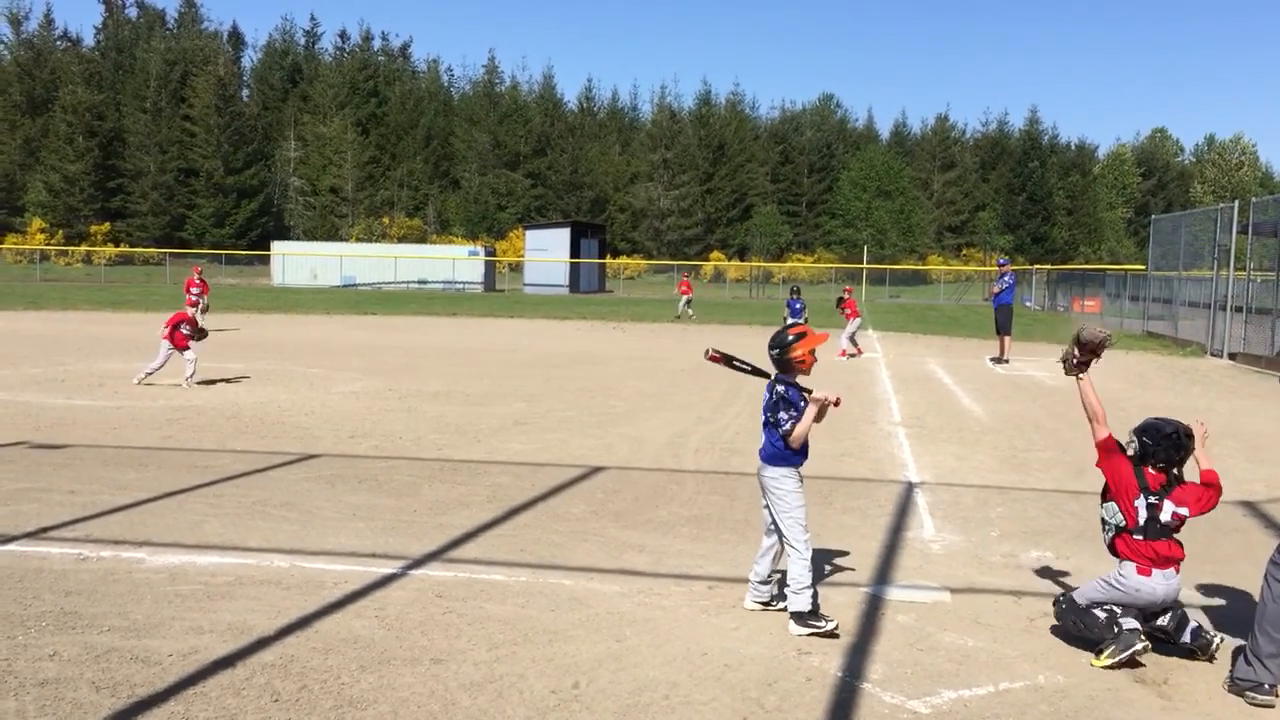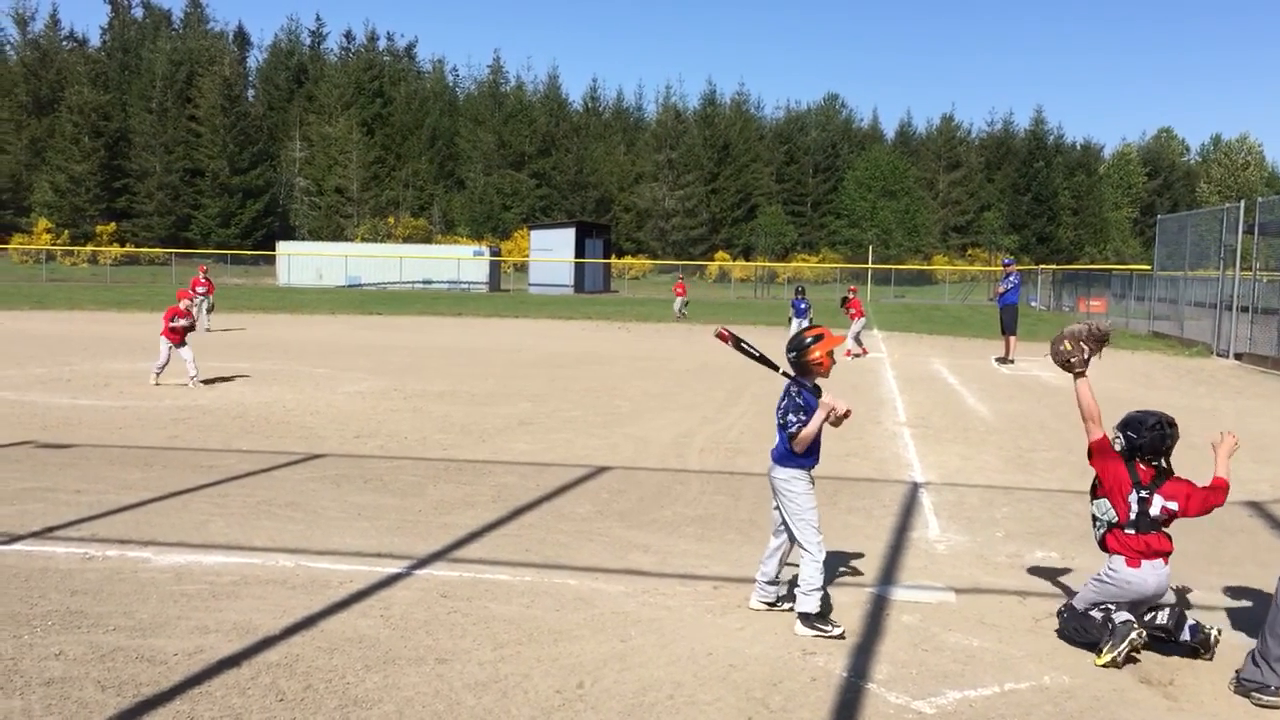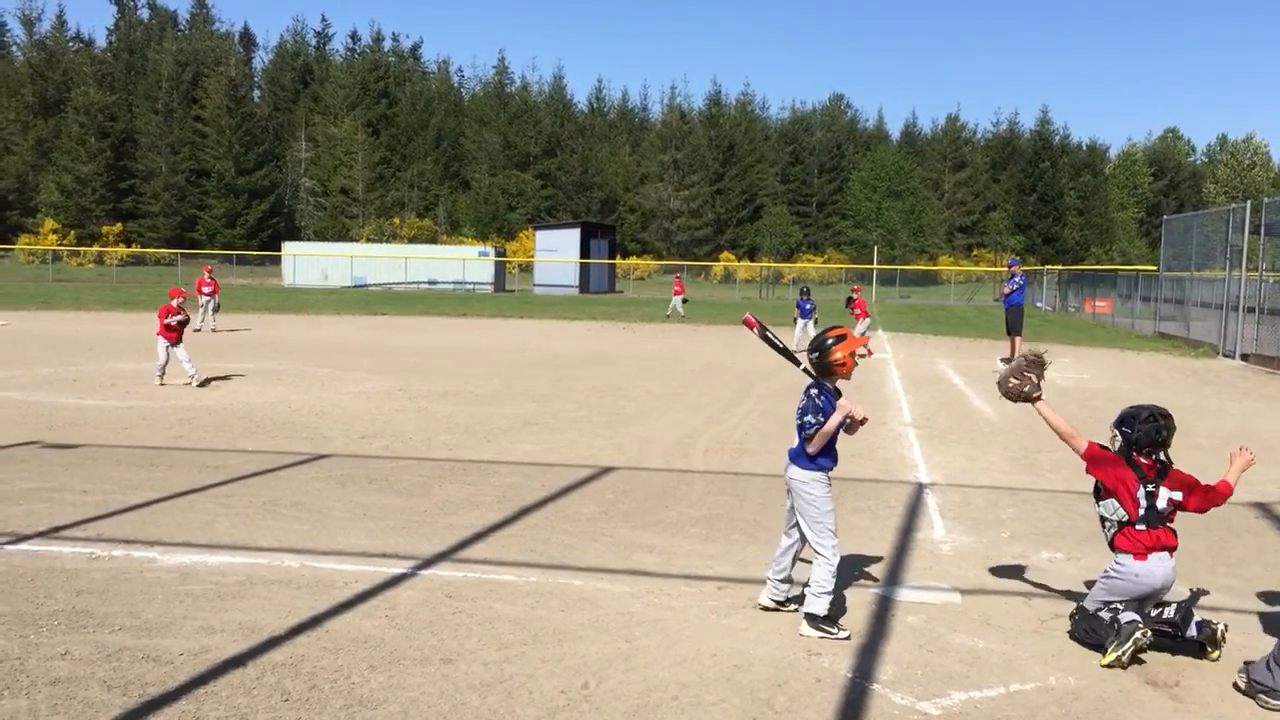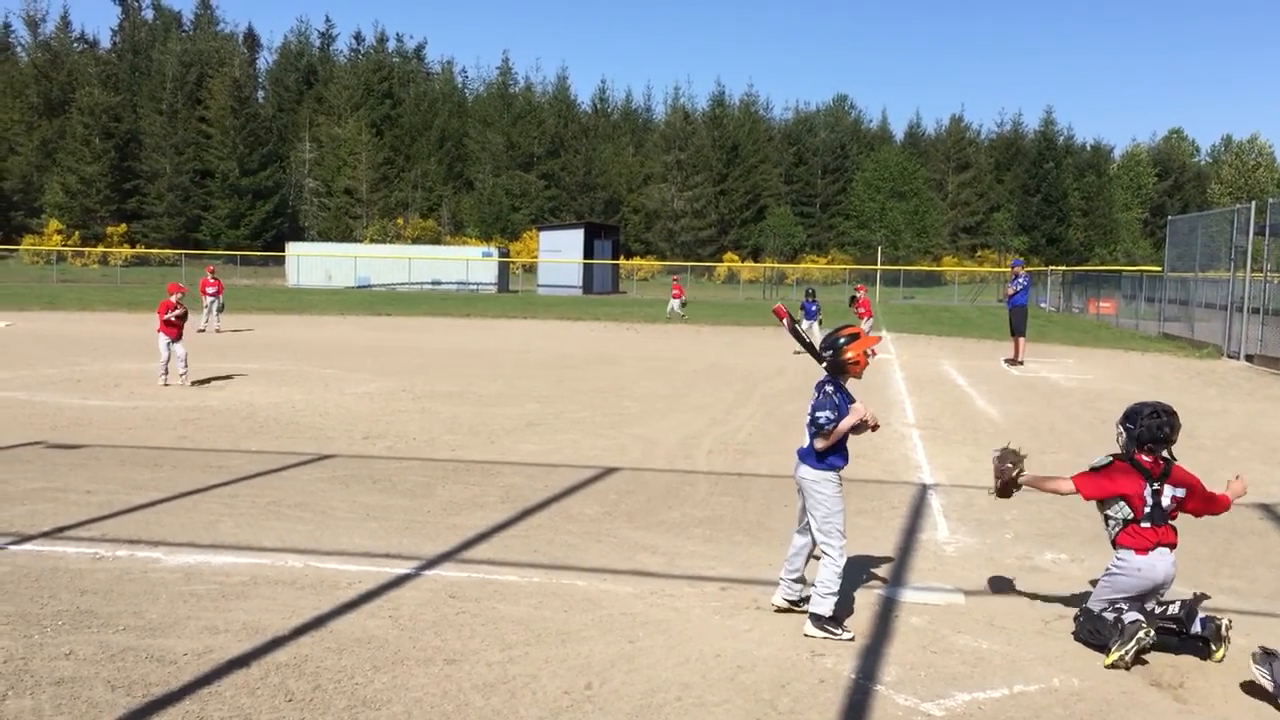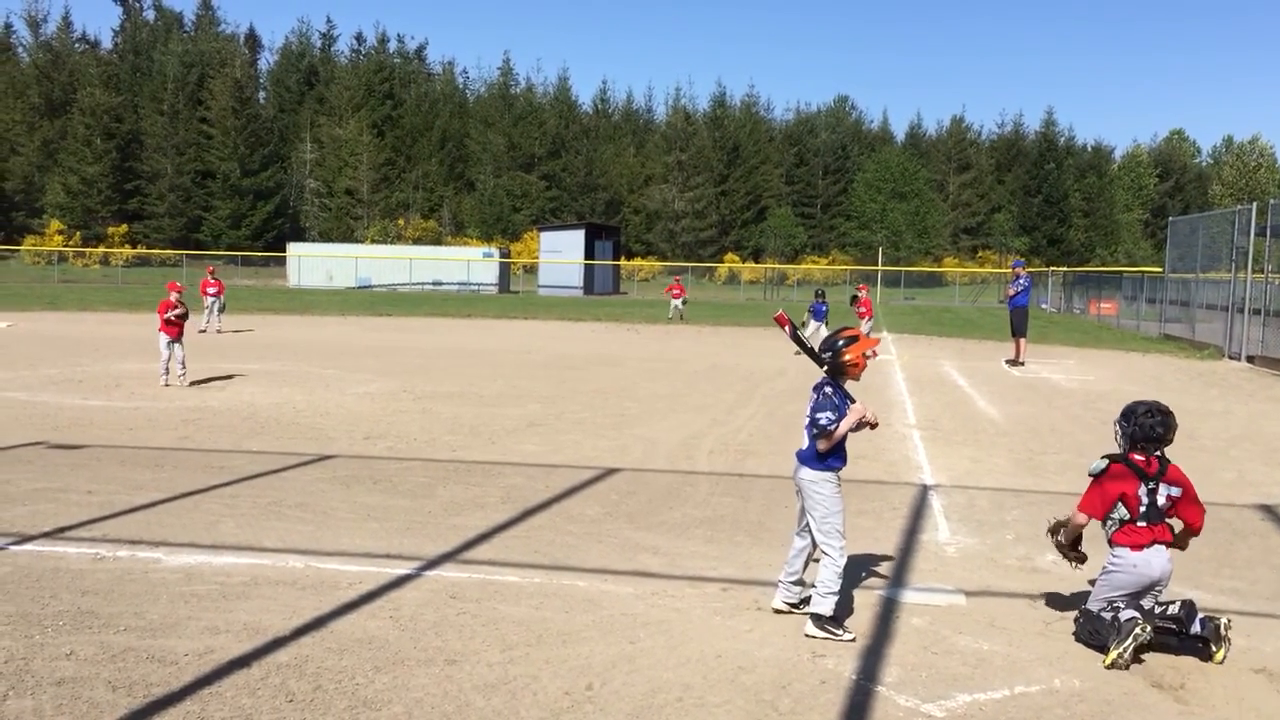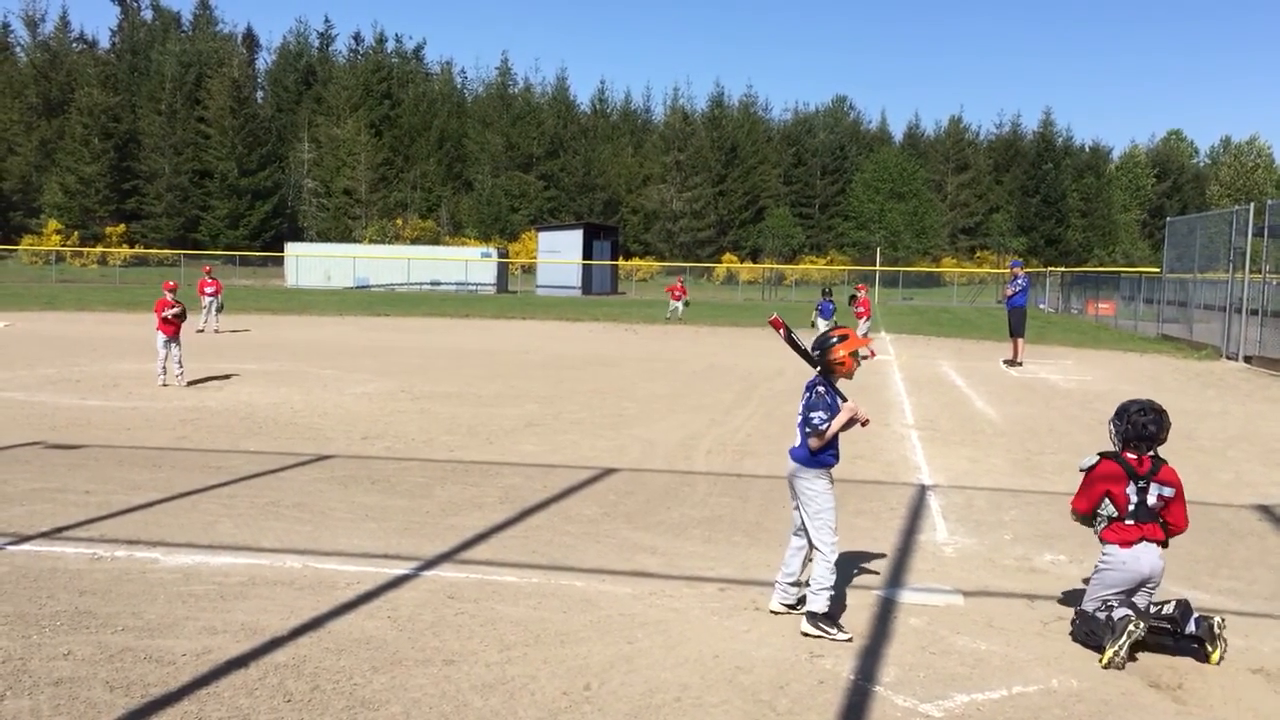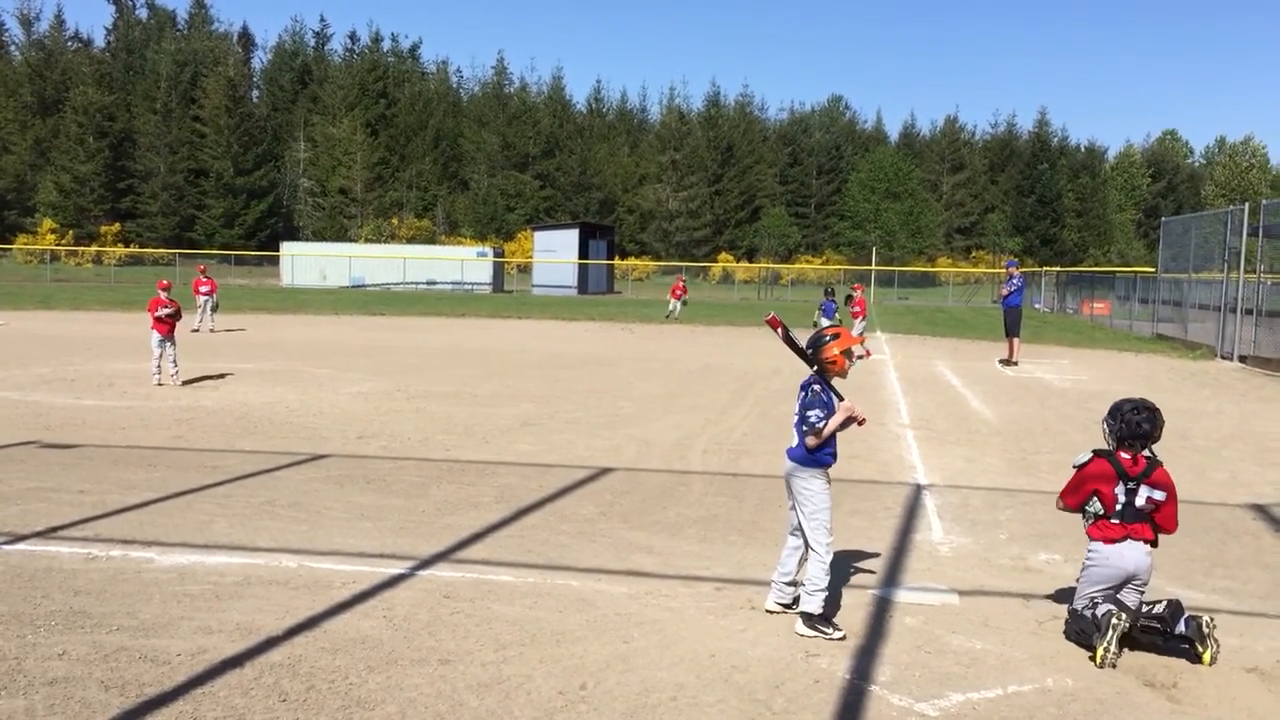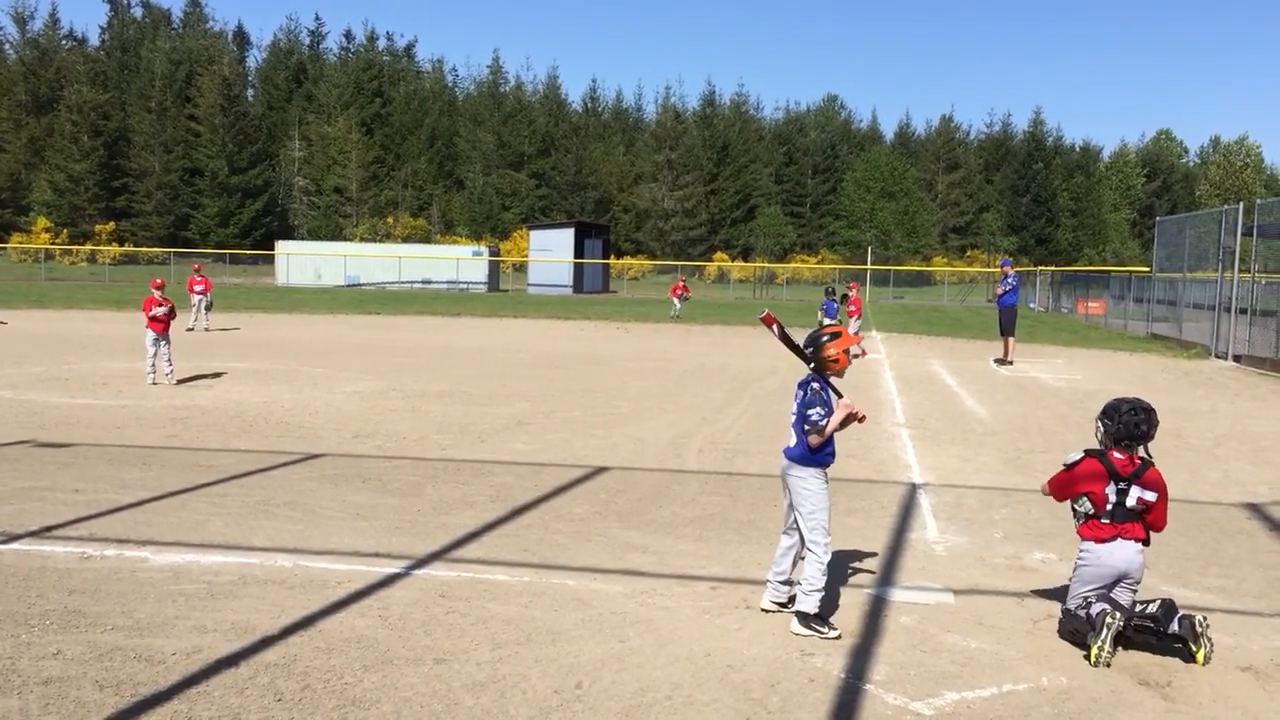
dt=0.2s
person 1, frame 1
left shoulder: (787, 387)
right shoulder: (781, 392)
left elbow: (813, 419)
right elbow: (795, 440)
left wrist: (823, 404)
right wrist: (813, 406)
left hip: (774, 471)
right hip: (782, 474)
left knee: (774, 535)
right knee: (799, 543)
left ankle: (759, 594)
right ankle: (802, 613)
person 1, frame 2
left shoulder: (810, 390)
right shoulder: (795, 395)
left elbow: (833, 423)
right elbow: (799, 444)
left wrist: (837, 412)
right wrist: (822, 411)
left hip: (786, 472)
right hip: (793, 476)
left knee: (783, 535)
right knee: (812, 545)
left ankle: (765, 593)
right ankle: (809, 615)
person 1, frame 3
left shoulder: (830, 392)
right shoulder: (815, 397)
left elbow: (848, 430)
right elbow: (812, 446)
left wrist: (855, 419)
right wrist: (838, 414)
left hip: (801, 473)
right hip: (810, 478)
left knee: (794, 535)
right knee: (826, 548)
left ankle: (775, 593)
right ankle: (815, 617)
person 1, frame 4
left shoulder: (836, 388)
right shoulder: (830, 393)
left elbow: (849, 430)
right elbow: (821, 442)
left wrist: (864, 422)
right wrist: (852, 417)
left hip: (810, 471)
right hip: (821, 476)
left knee: (805, 534)
right knee: (834, 547)
left ankle: (788, 592)
right ankle: (820, 617)
person 1, frame 5
left shoulder: (832, 389)
right shoulder: (829, 394)
left elbow: (840, 429)
right elbow: (824, 443)
left wrist: (862, 420)
right wrist: (852, 417)
left hip: (808, 472)
right hip: (820, 477)
left knee: (805, 536)
right knee: (834, 548)
left ankle: (788, 595)
right ankle: (821, 617)
person 1, frame 6
left shoulder: (821, 387)
right shoulder: (821, 393)
right elbow: (816, 441)
left wrist: (852, 419)
right wrist: (844, 415)
left hip: (803, 470)
right hip: (812, 474)
left knee: (802, 536)
right knee: (825, 544)
left ankle: (785, 596)
right ankle: (816, 614)
person 1, frame 7
left shoulder: (815, 386)
right shoulder: (817, 392)
right elbow: (812, 439)
left wrist: (848, 419)
right wrist: (840, 415)
left hip: (800, 469)
right hip: (810, 473)
left knee: (798, 536)
right knee: (820, 545)
left ankle: (781, 595)
right ankle: (811, 615)
person 1, frame 8
left shoulder: (809, 384)
right shoulder: (816, 390)
right elbow: (815, 438)
left wrist: (848, 418)
right wrist: (840, 412)
left hip: (796, 468)
right hip: (808, 473)
left knee: (792, 534)
right knee: (818, 545)
left ankle: (776, 594)
right ankle: (806, 615)
person 2, frame 1
left shoulder: (1125, 473)
right shoulder: (1186, 492)
left elbow: (1099, 423)
right elbow: (1212, 490)
left wrist: (1082, 375)
right wrist: (1199, 449)
left hip: (1136, 579)
right hip: (1170, 583)
left knee: (1066, 607)
right knee: (1149, 608)
left ankle: (1123, 633)
right ankle: (1192, 634)
person 2, frame 2
left shoulder: (1115, 469)
right shoulder: (1175, 487)
left elbow: (1092, 421)
right elbow: (1217, 494)
left wrist: (1080, 375)
right wrist: (1223, 455)
left hip: (1125, 572)
right hip: (1160, 575)
left knee: (1071, 618)
right knee: (1133, 610)
left ankle: (1119, 628)
right ankle: (1190, 630)
person 2, frame 3
left shoulder: (1115, 466)
right shoulder: (1174, 479)
left elbow: (1071, 438)
right elbow: (1216, 495)
left wrist: (1036, 400)
right wrist: (1237, 468)
left hip: (1131, 567)
right hip: (1165, 568)
left knee: (1083, 620)
right knee: (1137, 612)
left ankle: (1126, 628)
right ankle: (1195, 627)
person 2, frame 4
left shoulder: (1117, 470)
right shoulder: (1177, 475)
left elbow: (1065, 486)
right elbow: (1215, 504)
left wrist: (1025, 479)
right wrist: (1233, 493)
left hip: (1133, 562)
right hip: (1167, 563)
left knee: (1088, 622)
right knee: (1142, 610)
left ankle: (1128, 628)
right ankle: (1199, 622)
person 2, frame 5
left shoulder: (1113, 471)
right shoulder: (1173, 474)
left elbow: (1081, 518)
right elbow: (1195, 522)
left wrist: (1066, 536)
right wrist: (1180, 540)
left hip: (1129, 560)
right hip: (1162, 560)
left knee: (1090, 621)
right knee: (1139, 613)
left ankle: (1127, 625)
right ankle: (1199, 624)
person 2, frame 6
left shoulder: (1103, 467)
right shoulder: (1167, 474)
left elbow: (1077, 514)
right elbow: (1178, 526)
left wrist: (1099, 522)
left hip: (1119, 556)
right hip: (1154, 558)
left knee: (1087, 622)
right knee: (1136, 615)
left ankle: (1121, 622)
right ankle: (1196, 625)
person 2, frame 7
left shoulder: (1095, 466)
right shoulder: (1160, 476)
left elbow: (1063, 504)
right elbow: (1168, 526)
left hip: (1106, 553)
right hip: (1142, 555)
left knee: (1080, 621)
right knee: (1125, 615)
left ankle: (1105, 617)
right ankle: (1185, 625)
person 2, frame 8
left shoulder: (1087, 465)
right shoulder: (1152, 476)
left elbow: (1047, 489)
right elbow: (1157, 524)
left hip: (1097, 552)
right hip: (1134, 554)
left knee: (1075, 618)
right knee: (1119, 614)
left ankle: (1099, 615)
right ankle: (1178, 623)
